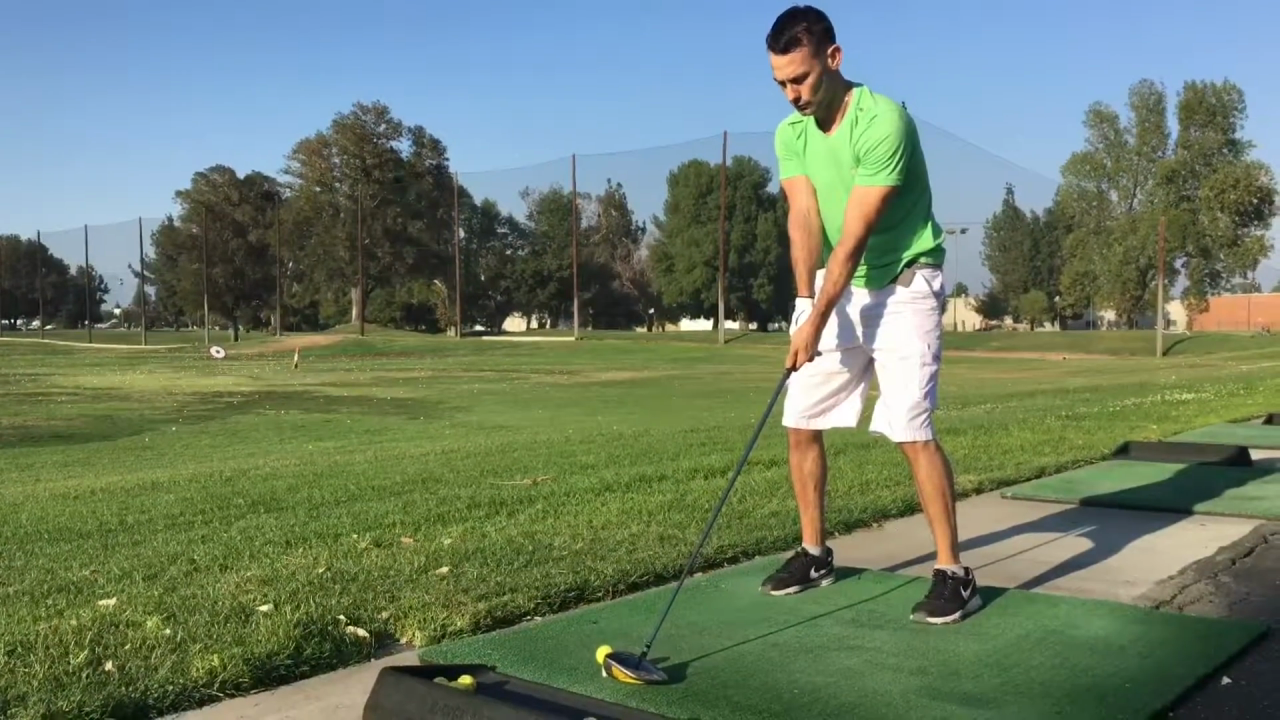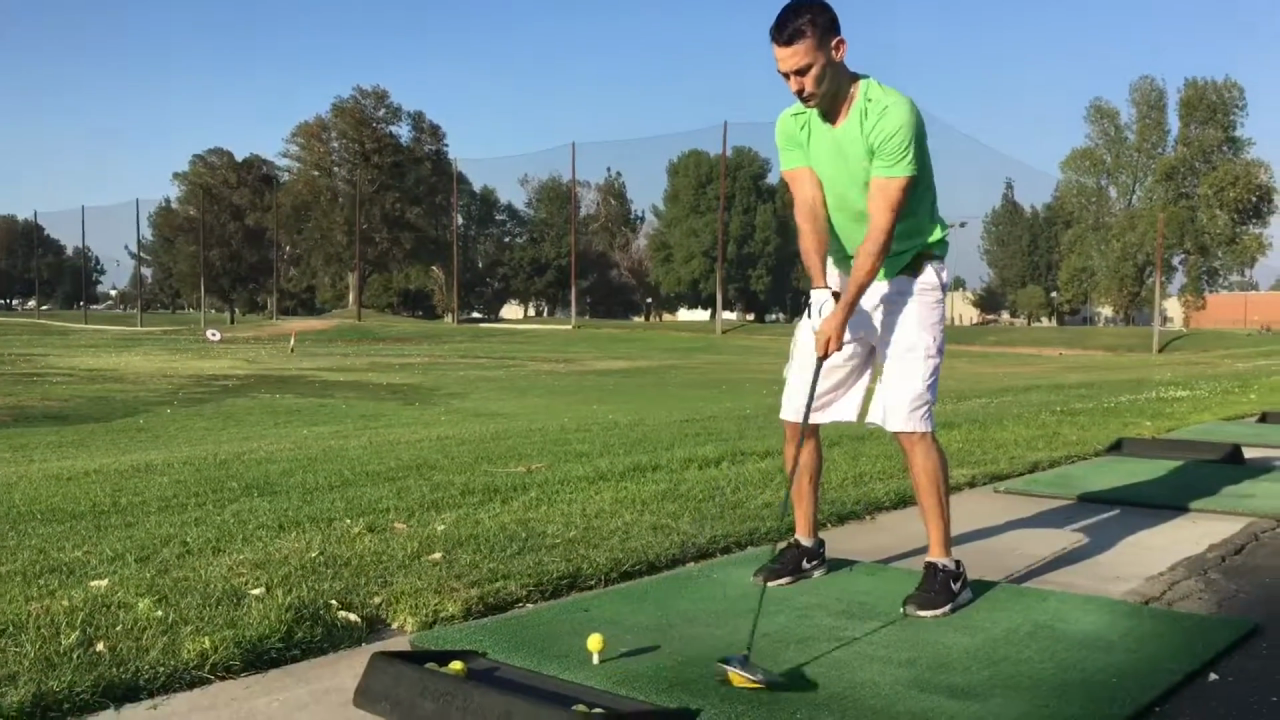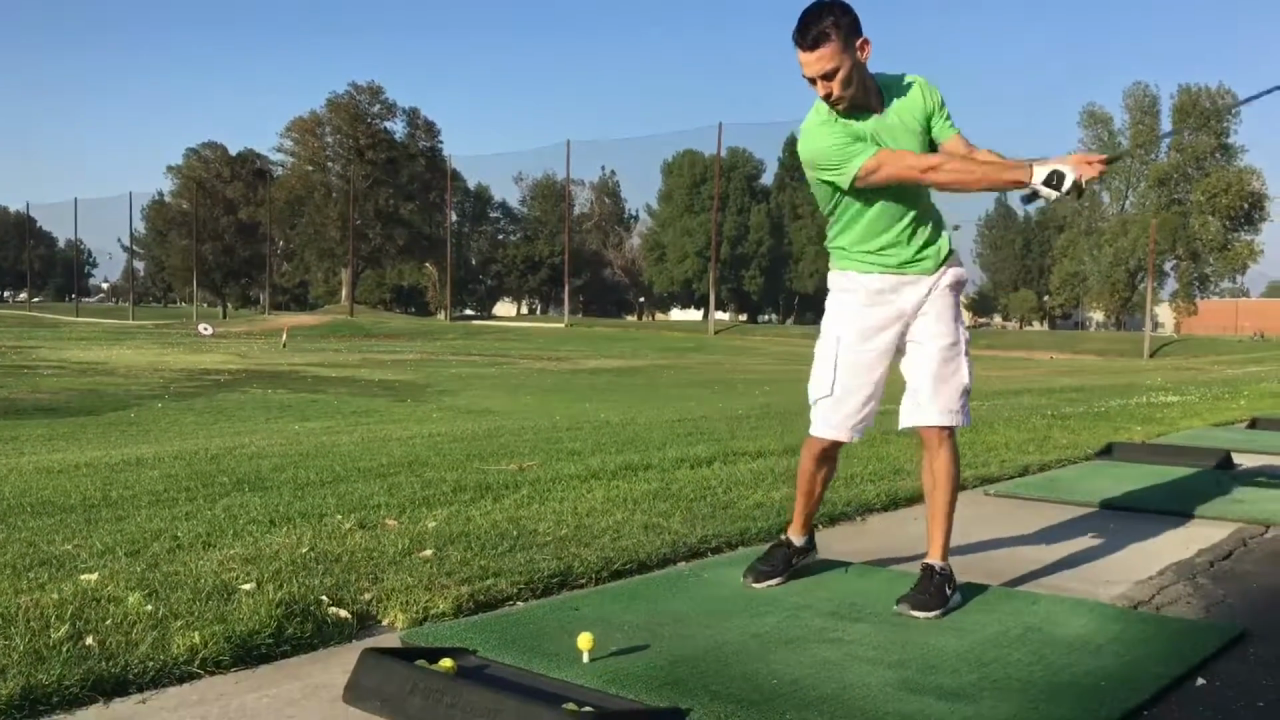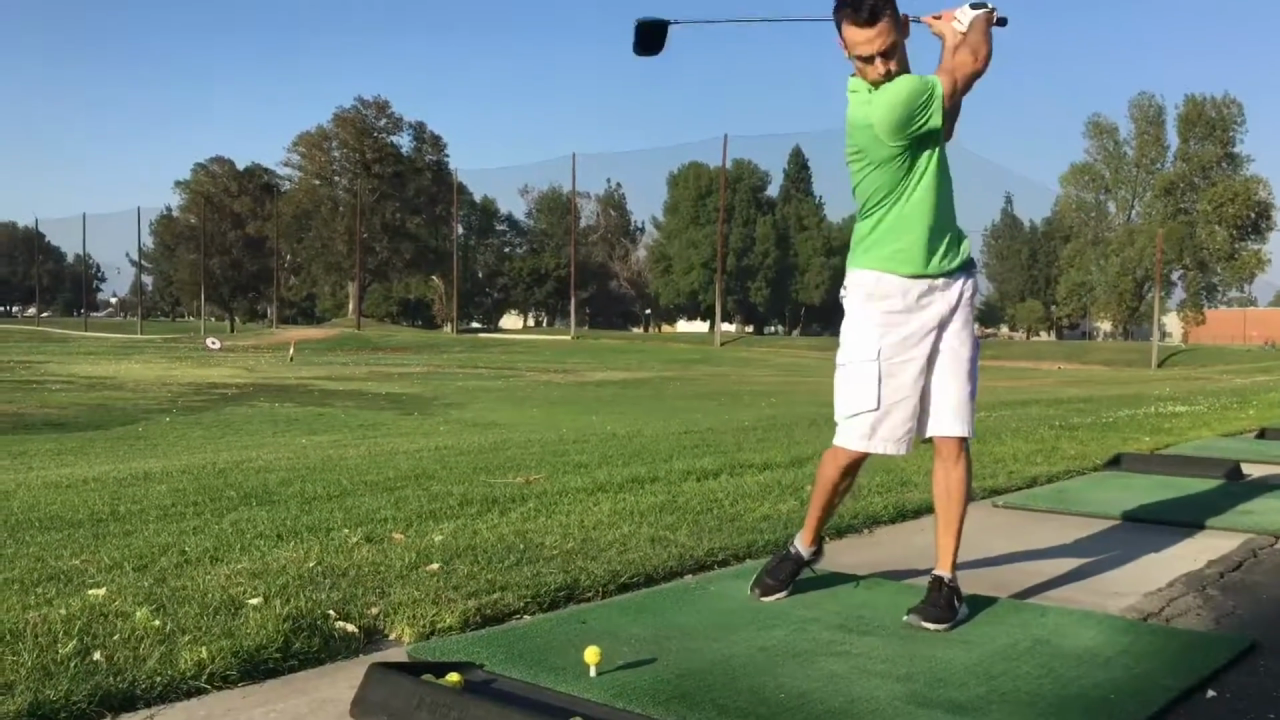
dt=0.4s
person 1, frame 1
left shoulder: (883, 122)
right shoulder: (790, 134)
left elbow: (854, 236)
right elbow: (804, 220)
left wrist: (815, 320)
right wrist: (805, 302)
left hip: (902, 288)
right hip: (835, 289)
left knee: (911, 429)
right knee: (801, 425)
left ankle: (953, 573)
right ankle: (814, 553)
person 1, frame 2
left shoulder: (893, 112)
right shoulder: (791, 127)
left elbow: (883, 224)
right elbow: (811, 213)
left wrist: (844, 309)
right wrist: (821, 293)
left hip: (906, 278)
right hip: (838, 282)
left knee: (911, 421)
right knee: (797, 418)
left ankle: (944, 565)
right ankle: (807, 544)
person 1, frame 3
left shoulder: (916, 94)
right shoulder: (820, 140)
left elbow: (968, 164)
right elbow: (931, 174)
left wrist: (1048, 170)
right wrist: (1035, 176)
left hip: (933, 278)
right hip: (862, 288)
left knee: (938, 424)
right knee: (827, 432)
left ankle: (938, 567)
right ankle: (797, 538)
person 1, frame 4
left shoulder: (902, 88)
right shoulder: (886, 105)
left elbow: (942, 125)
right elbow: (973, 62)
left hip: (950, 285)
right hip: (885, 293)
left knee: (951, 438)
right knee: (854, 442)
left ankle: (944, 579)
right ankle: (805, 546)
